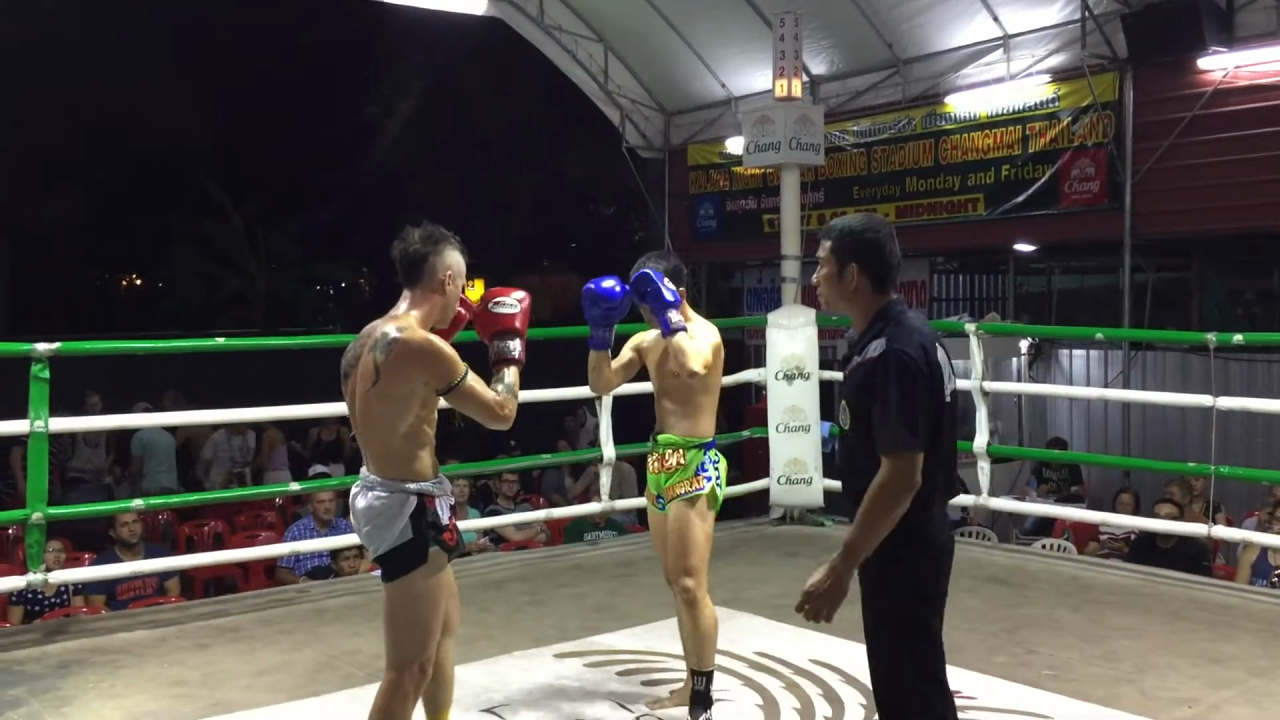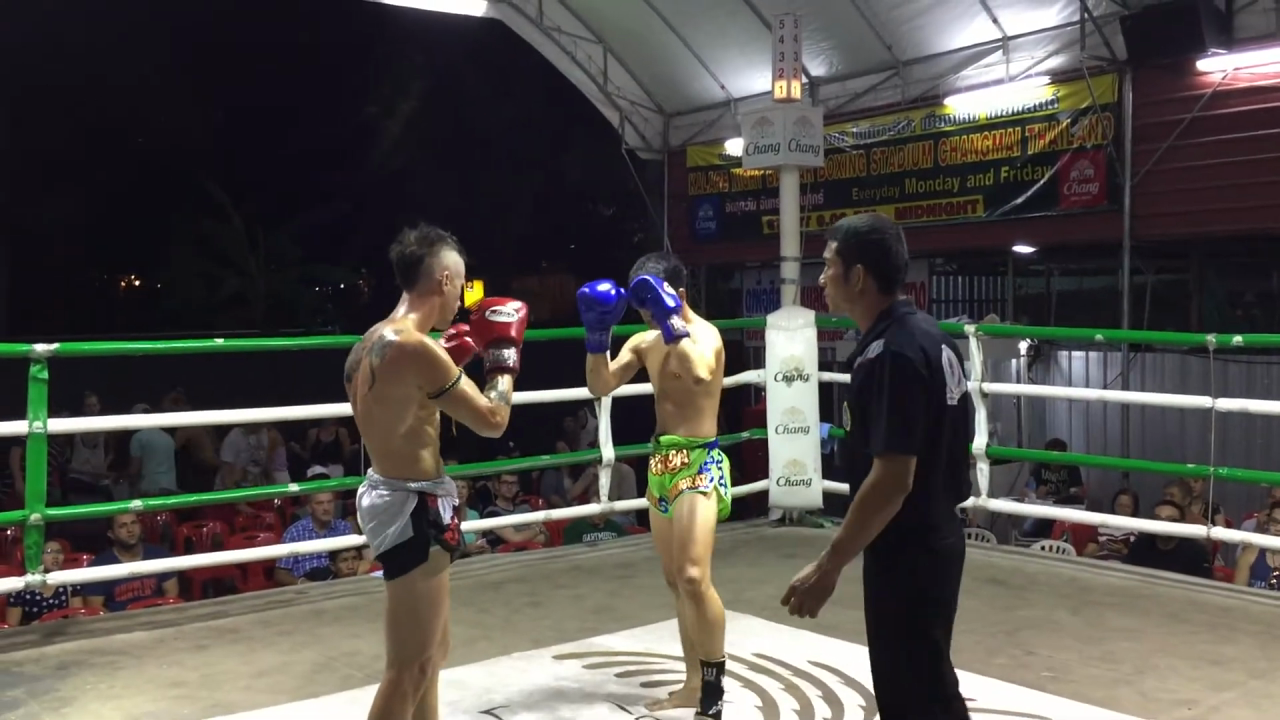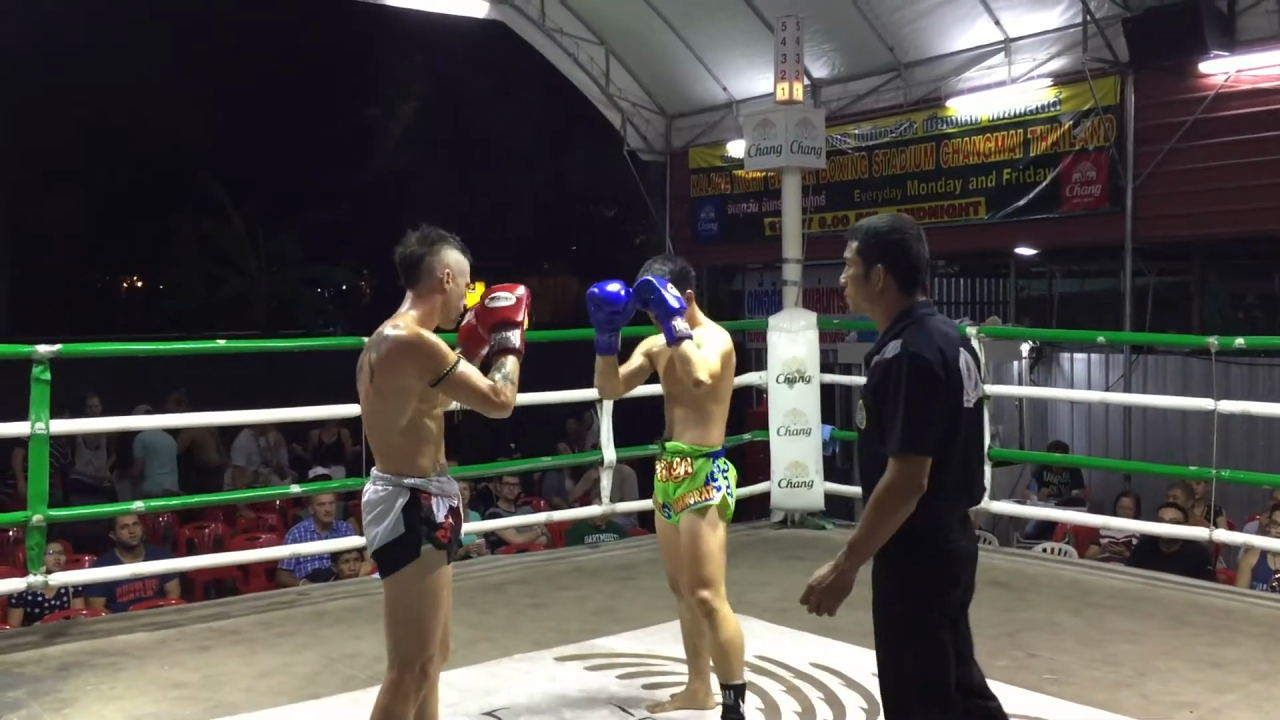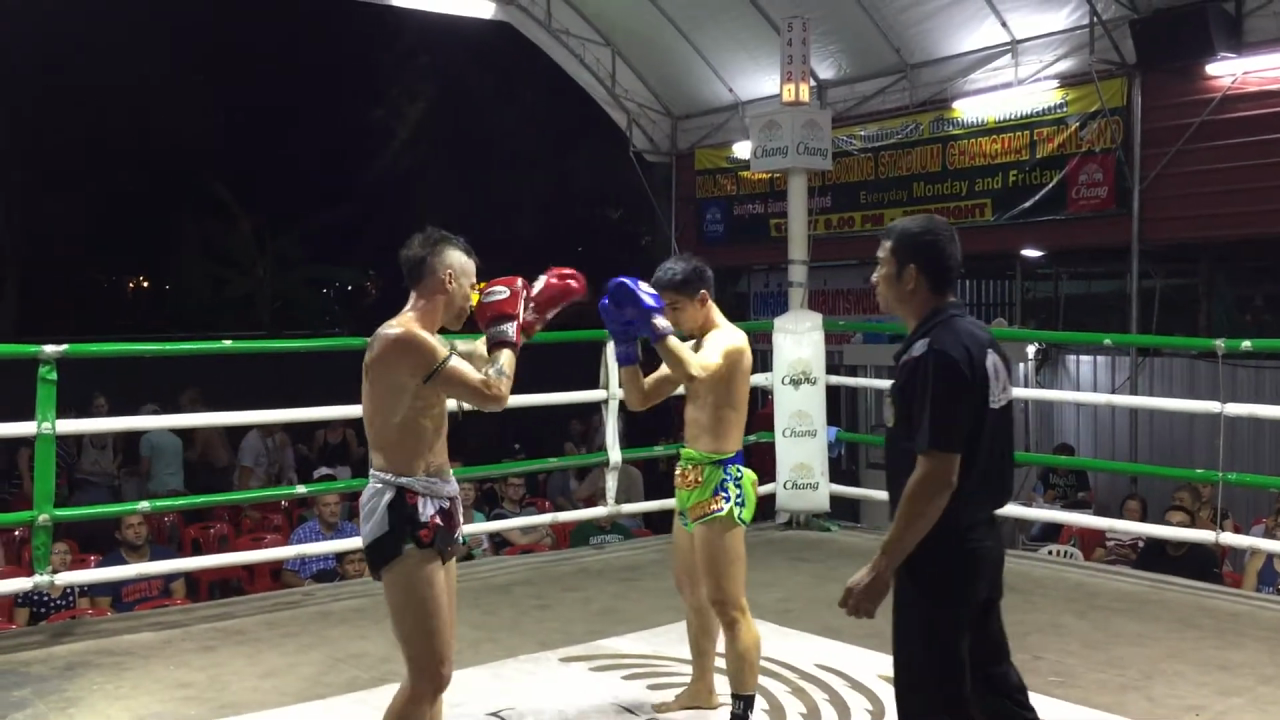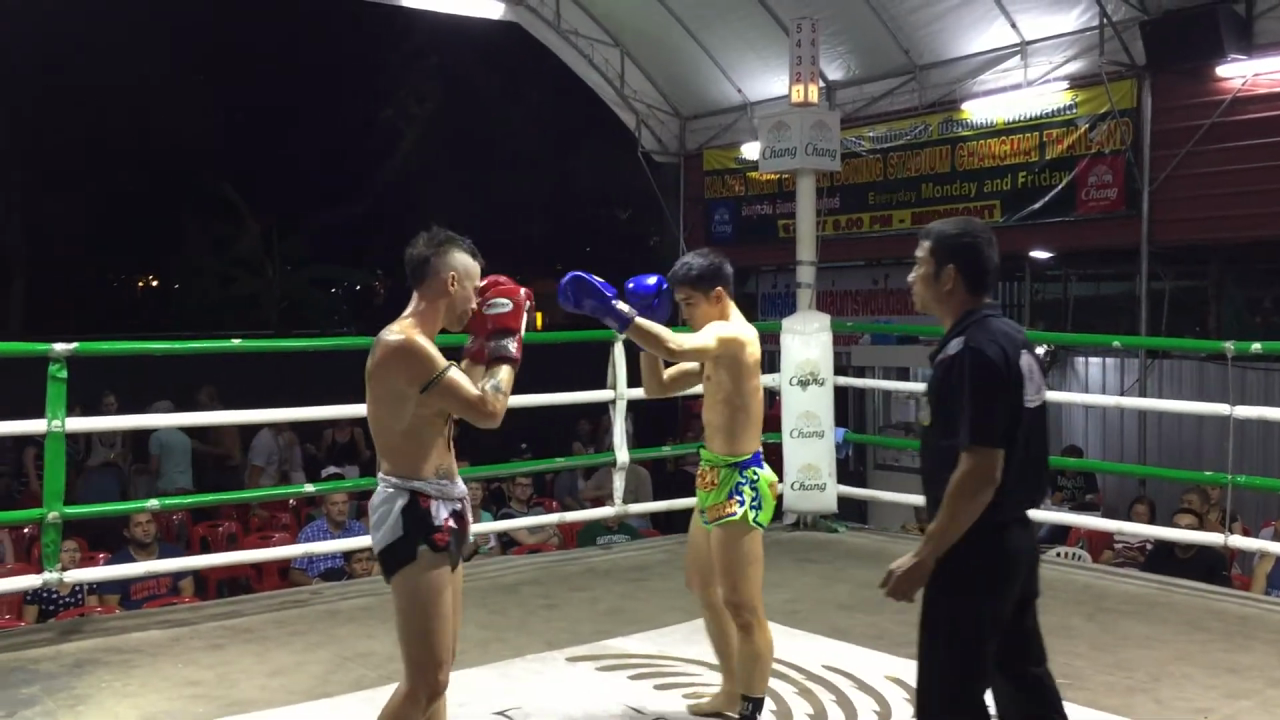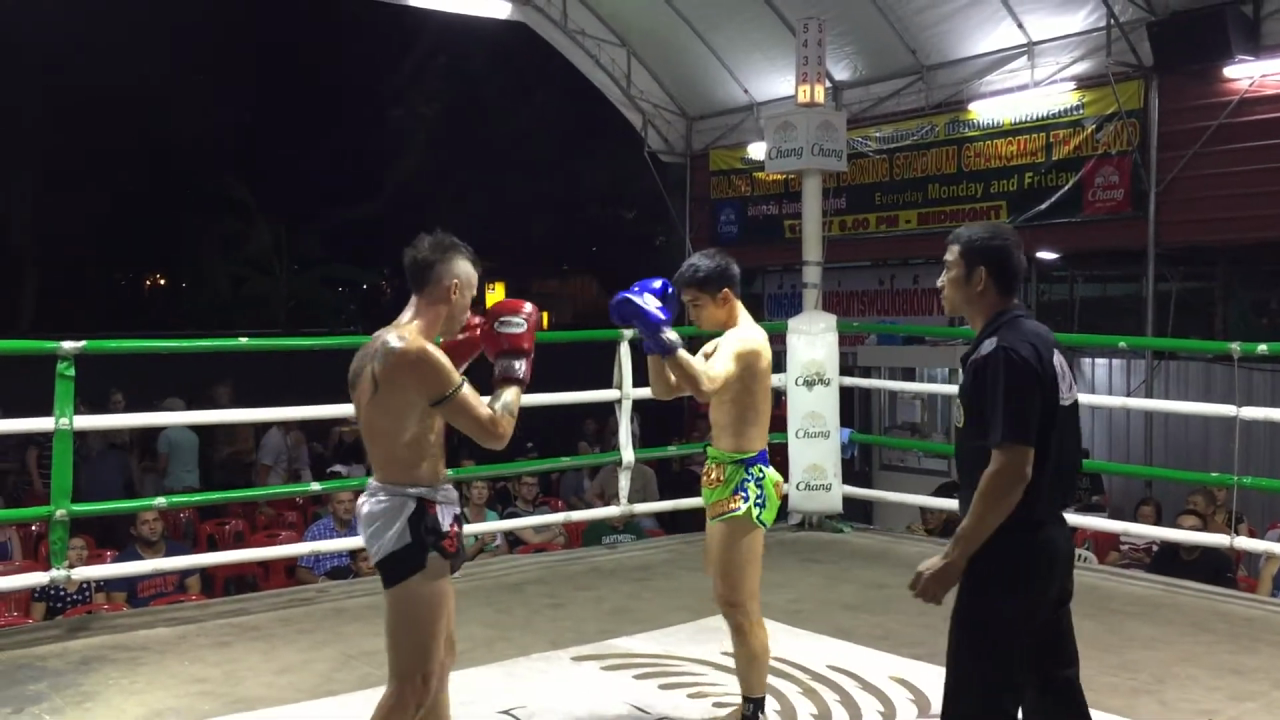
dt=0.2s
person 1, frame 1
left shoulder: (891, 352)
right shoulder: (905, 335)
left elbow: (901, 475)
left wrist: (840, 568)
left hip: (903, 547)
right hip: (917, 540)
person 1, frame 2
left shoulder: (891, 354)
right shoulder: (926, 334)
left elbow: (892, 478)
left wrist: (827, 567)
left hip: (908, 551)
right hip: (934, 538)
right knee: (929, 679)
person 1, frame 3
left shoulder: (907, 354)
right shoulder: (945, 336)
left elbow: (907, 479)
left wrist: (844, 566)
left hip: (917, 553)
right hip: (948, 542)
person 1, frame 4
left shoulder: (935, 353)
right shoulder: (976, 339)
left elbow: (936, 477)
left wrist: (882, 567)
left hip: (941, 554)
right hip: (977, 542)
person 1, frame 5
left shoulder: (971, 352)
right shoulder: (1009, 340)
left elbow: (979, 473)
left wrist: (923, 557)
left hip: (975, 553)
right hip: (1012, 543)
person 1, frame 6
left shoulder: (1003, 352)
right shoulder: (1036, 341)
left elbow: (1011, 470)
left wrist: (954, 558)
left hip: (1011, 553)
right hip: (1044, 543)
person 2, frame 1
left shoulder: (368, 338)
right shoulder: (419, 345)
right elbow: (501, 412)
right wrist: (507, 339)
left hip: (382, 493)
right hip: (409, 507)
left knee: (444, 623)
right knee: (409, 668)
person 2, frame 2
left shoulder: (374, 341)
right shoulder: (414, 348)
right elbow: (492, 421)
left wrist: (449, 360)
right wrist: (503, 349)
left hip: (396, 499)
right hip: (414, 509)
left knee: (430, 649)
right knee: (408, 668)
person 2, frame 3
left shoulder: (396, 340)
right shoulder: (412, 342)
right elbow: (498, 400)
left wrist: (476, 343)
right wrist: (507, 333)
left hip: (423, 506)
right hip: (414, 508)
left knee: (432, 654)
right knee: (410, 670)
person 2, frame 4
left shoulder: (423, 341)
right shoulder: (403, 340)
left elbow: (483, 358)
right elbow: (492, 393)
left wrist: (539, 305)
right wrist: (506, 325)
left hip: (430, 509)
right hip: (406, 514)
left knee: (435, 665)
right knee: (430, 673)
person 2, frame 5
left shoulder: (410, 343)
right shoulder: (407, 347)
left elbow: (465, 386)
right elbow: (487, 410)
left wrist: (484, 329)
right wrist: (505, 338)
left hip: (433, 509)
right hip: (416, 515)
left knee: (438, 663)
right knee: (426, 678)
person 2, frame 6
left shoulder: (379, 346)
right shoulder: (417, 355)
right elbow: (495, 431)
left wrist: (451, 360)
right wrist: (512, 359)
left hip: (399, 509)
right hip: (412, 519)
left knee: (438, 658)
person 3, frame 1
left shoulder: (703, 332)
right shoulder: (644, 341)
left elbow: (694, 369)
right elbow: (601, 384)
left wrist: (670, 313)
right wrist: (600, 329)
left hip: (695, 464)
right hip: (659, 463)
left knee: (690, 584)
right knee: (675, 582)
person 3, frame 2
left shoulder: (703, 334)
right shoulder: (644, 342)
left elbow: (700, 375)
right elbow: (599, 385)
left wrist: (669, 320)
right wrist: (597, 331)
left hip: (698, 464)
right hip: (660, 464)
left knee: (694, 578)
right knee: (676, 582)
person 3, frame 3
left shoulder: (713, 338)
right shoulder: (654, 346)
left elbow: (701, 378)
right elbow: (608, 388)
left wrist: (673, 323)
right wrist: (606, 332)
left hip: (703, 474)
right hip: (668, 471)
left knee: (706, 595)
right knee: (681, 589)
person 3, frame 4
left shoulder: (727, 341)
right shoulder: (700, 345)
left elbow: (694, 367)
right elbow: (637, 399)
left wrist: (653, 320)
right wrist: (626, 340)
left hip: (719, 482)
right hip: (690, 477)
left knee: (728, 606)
right knee: (691, 590)
person 3, frame 5
left shoulder: (732, 336)
right shoulder: (716, 342)
left elbow: (673, 345)
right elbow: (658, 385)
left wrist: (612, 309)
right wrist: (644, 320)
left hip: (737, 481)
right hip: (717, 477)
left knee: (743, 610)
right knee: (702, 585)
person 3, frame 6
left shoulder: (745, 340)
right shoulder: (720, 343)
left elbow: (705, 386)
right elbow: (666, 388)
left wrist: (664, 330)
right wrist: (652, 335)
left hip: (742, 479)
right hip: (723, 477)
left knee: (738, 607)
right knee: (737, 601)
